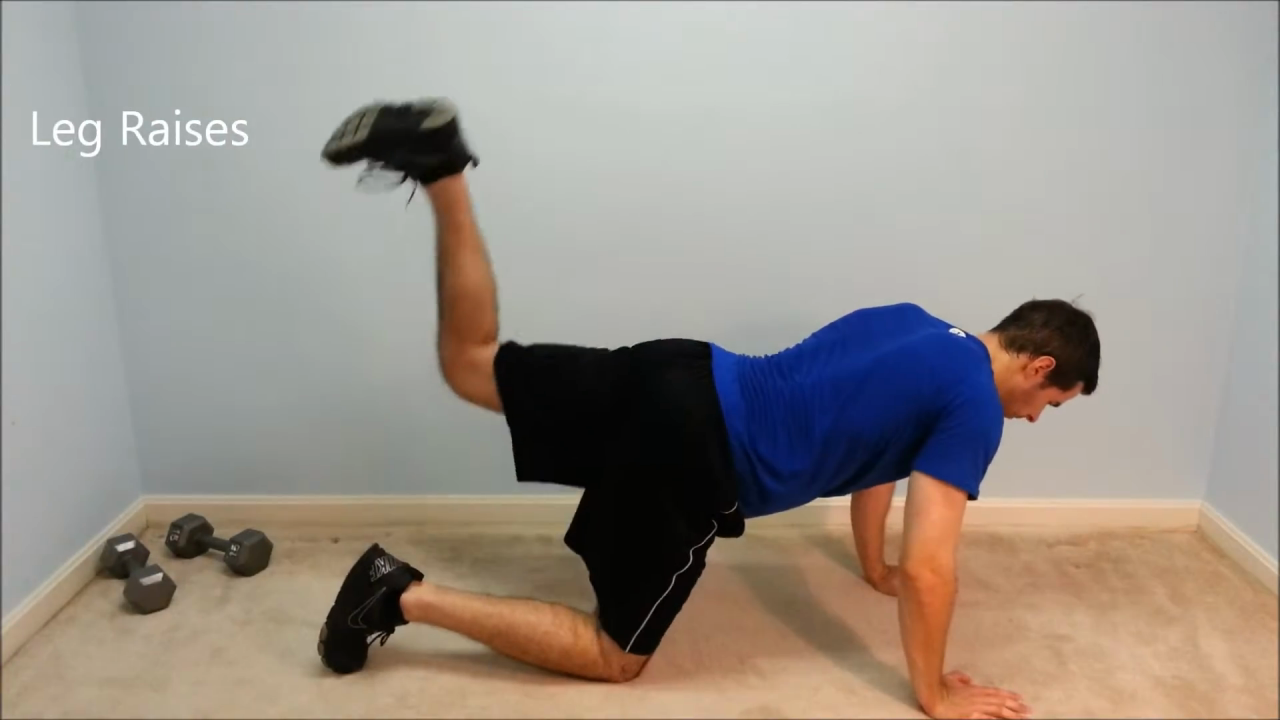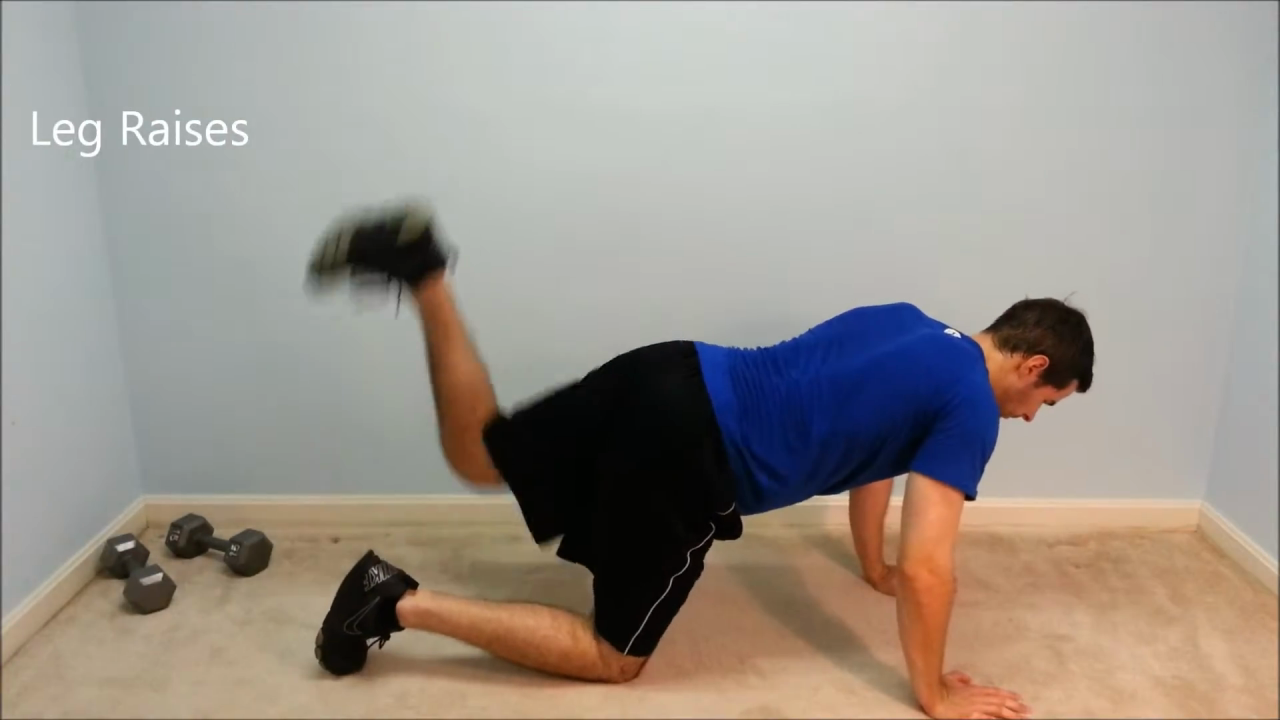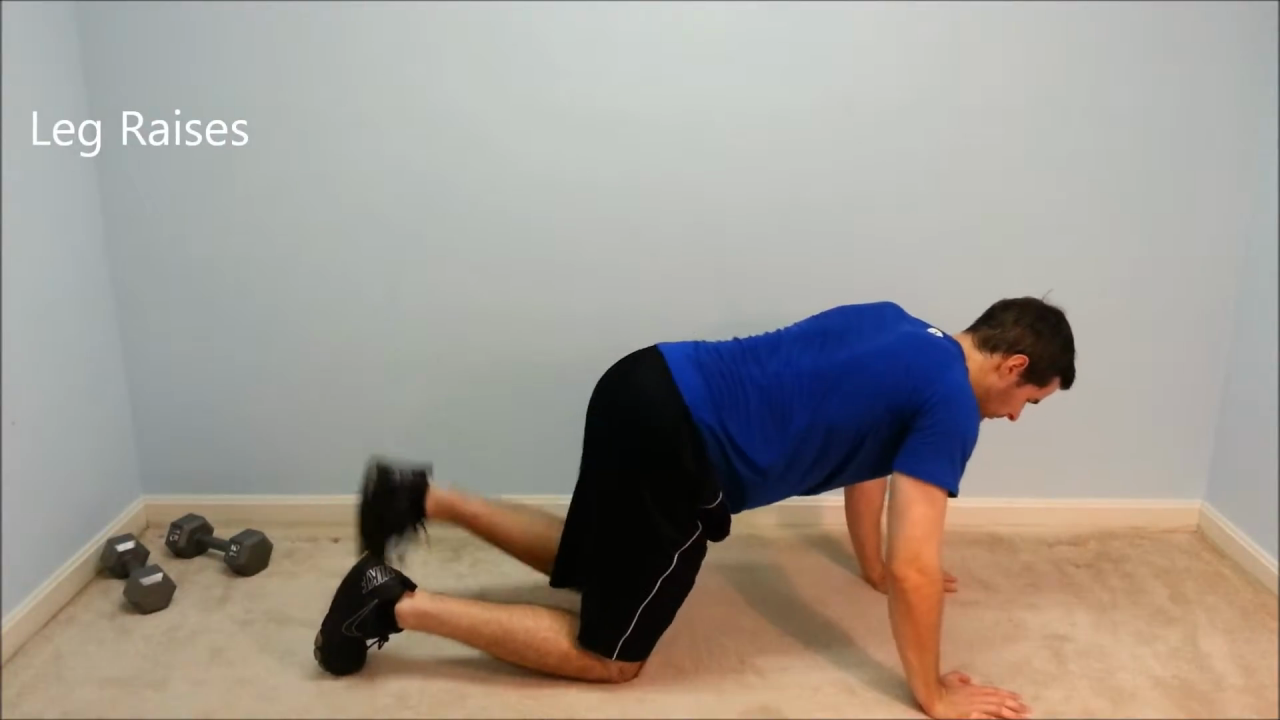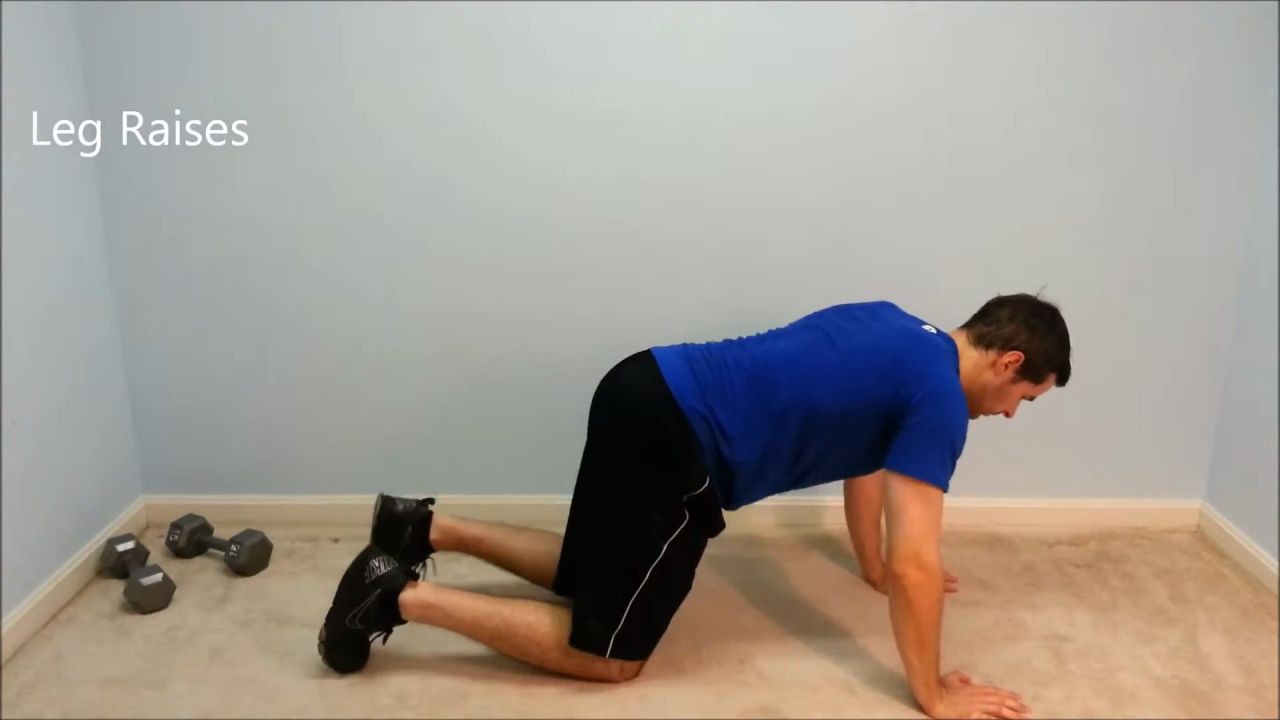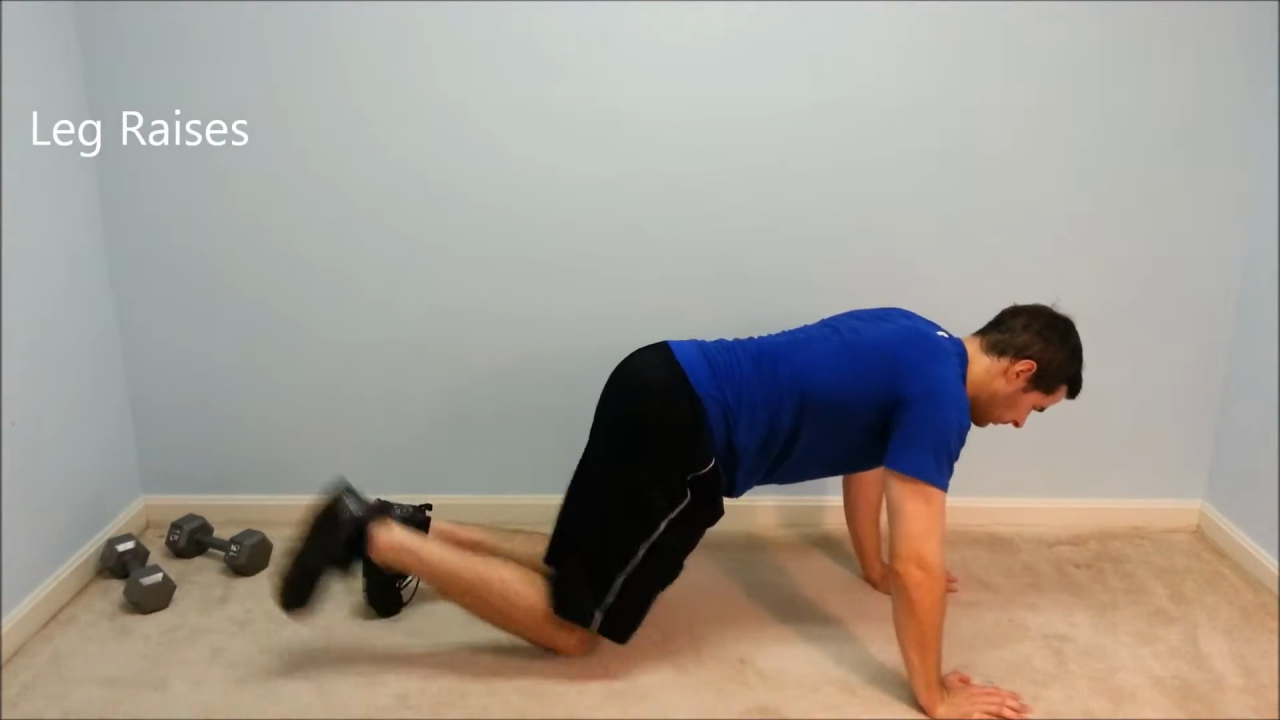
dt=0.3s
person 1, frame 1
left shoulder: (917, 328)
right shoulder: (974, 406)
right elbow: (928, 569)
left wrist: (872, 568)
left hip: (677, 376)
right hip: (688, 451)
left knee: (469, 364)
right knee: (614, 655)
left ankle: (439, 164)
right ankle: (410, 598)
person 1, frame 2
left shoulder: (913, 327)
right shoulder: (970, 409)
right elbow: (927, 571)
left wrist: (873, 565)
left hip: (672, 377)
right hip: (686, 455)
left knee: (476, 451)
right knee: (613, 656)
left ankle: (425, 267)
right ankle: (404, 601)
person 1, frame 3
left shoulder: (902, 329)
right shoulder: (951, 403)
right elbow: (915, 571)
left wrist: (871, 564)
left hip: (648, 386)
right hip: (671, 446)
left knee: (593, 560)
right knee: (609, 655)
left ankle: (424, 496)
right ankle: (401, 603)
person 1, frame 4
left shoulder: (901, 332)
right shoulder: (938, 395)
left elbow: (862, 447)
right elbow: (916, 569)
left wrist: (873, 566)
left hip: (647, 392)
right hip: (666, 440)
left knee: (600, 572)
right knee: (608, 654)
left ankle: (431, 528)
right ankle: (404, 595)
person 1, frame 5
left shoulder: (921, 347)
right shoulder: (945, 397)
left elbow: (868, 450)
right elbow: (922, 564)
left wrist: (874, 564)
left hip: (675, 391)
right hip: (673, 422)
left knee: (598, 579)
right knee: (567, 623)
left ankle: (423, 530)
right ankle: (375, 537)
